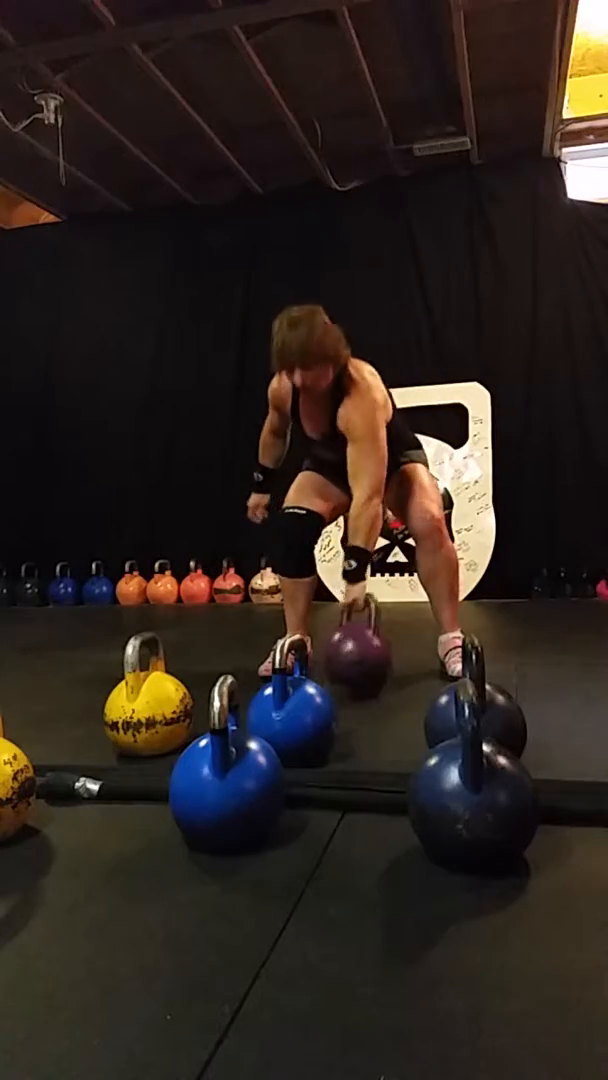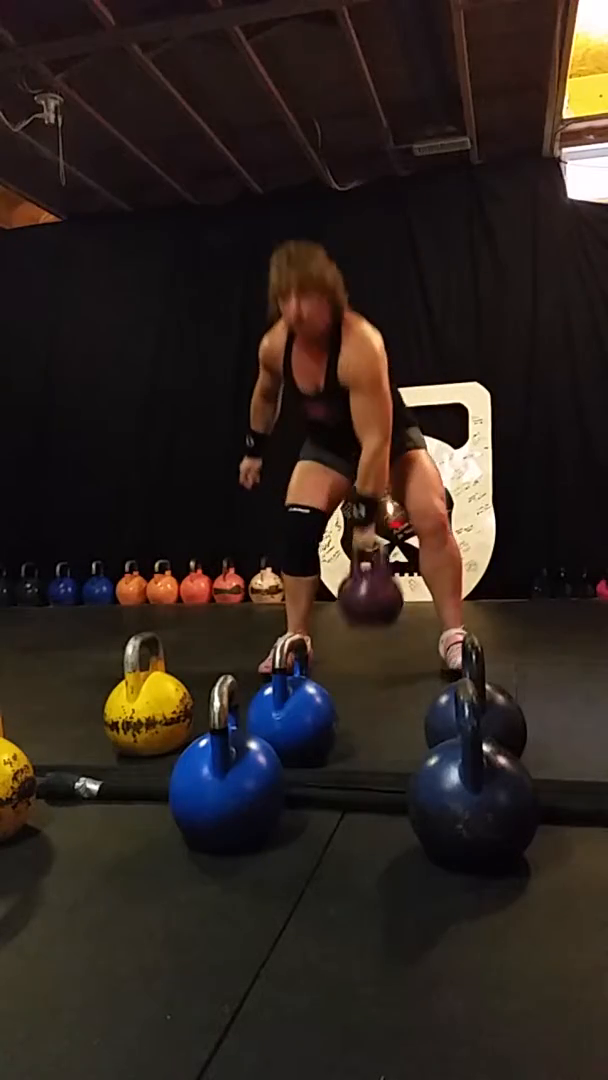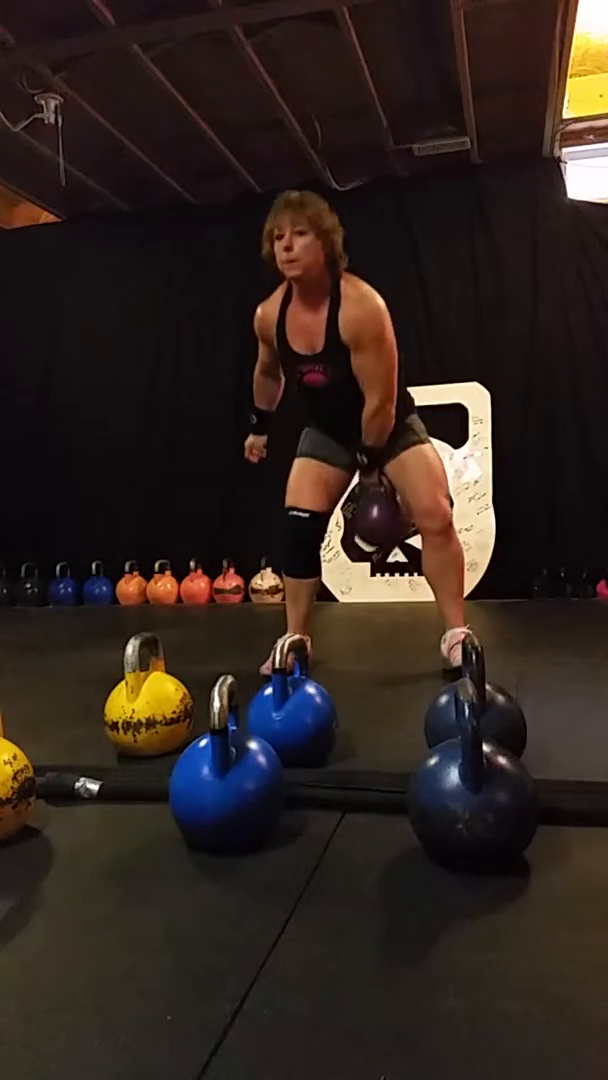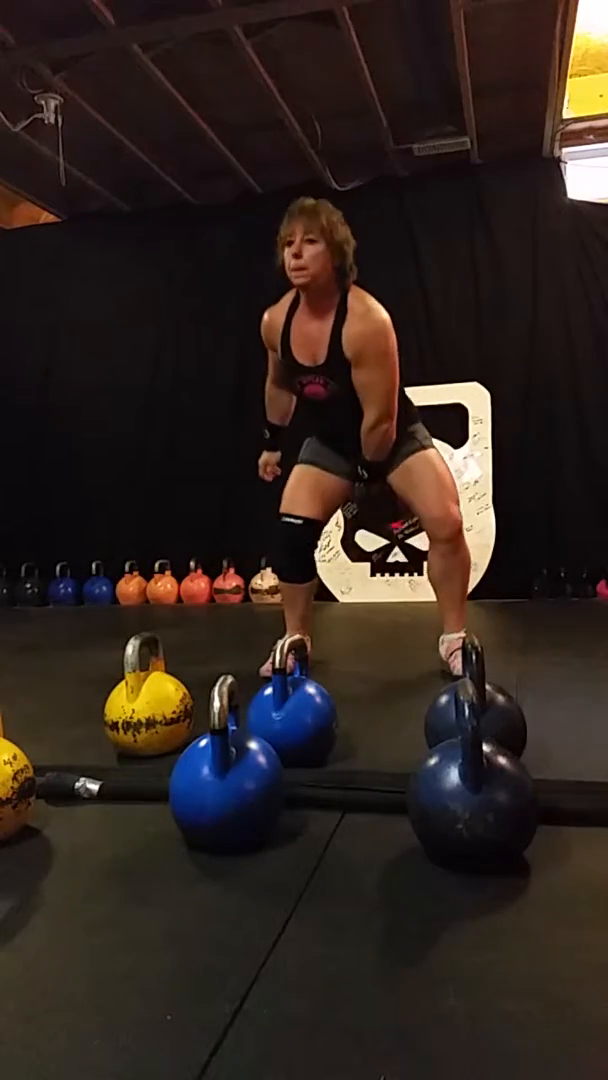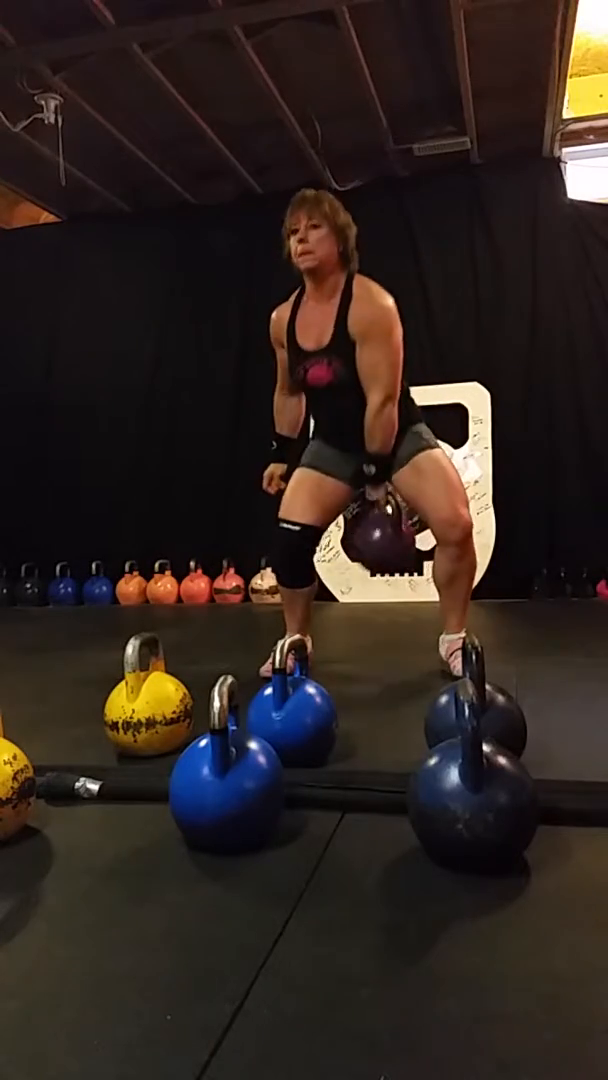
dt=0.2s
person 1, frame 1
left shoulder: (361, 397)
right shoulder: (281, 388)
left elbow: (367, 495)
right elbow: (274, 432)
left wrist: (355, 576)
right wrist: (262, 486)
left hip: (392, 458)
right hip: (328, 464)
left knee: (429, 523)
right knee: (292, 528)
left ankle: (451, 641)
person 1, frame 2
left shoulder: (360, 347)
right shoulder: (274, 346)
left elbow: (377, 444)
right elbow: (266, 397)
left wrist: (366, 521)
right wrist: (254, 451)
left hip: (390, 439)
right hip: (327, 444)
left knee: (432, 518)
right knee: (298, 524)
left ankle: (454, 638)
right ankle: (296, 641)
person 1, frame 3
left shoulder: (361, 308)
right shoulder: (269, 315)
left elbow: (381, 401)
right elbow: (267, 372)
left wrist: (370, 464)
right wrist: (258, 426)
left hip: (390, 425)
right hip: (325, 431)
left knee: (435, 516)
right knee: (299, 527)
left ankle: (455, 636)
right ankle: (296, 641)
person 1, frame 4
left shoulder: (366, 322)
right shoulder: (275, 322)
left elbow: (381, 417)
left wrist: (371, 472)
right wrist: (271, 442)
left hip: (395, 436)
right hip: (327, 442)
left knee: (446, 522)
right knee: (291, 533)
left ankle: (453, 639)
person 1, frame 5
left shoulder: (371, 305)
right shoulder: (284, 319)
left elbow: (383, 400)
left wrist: (377, 481)
right wrist: (280, 454)
left hip: (400, 437)
right hip: (333, 443)
left knee: (455, 525)
right knee: (290, 539)
left ankle: (454, 639)
right ankle: (295, 642)
